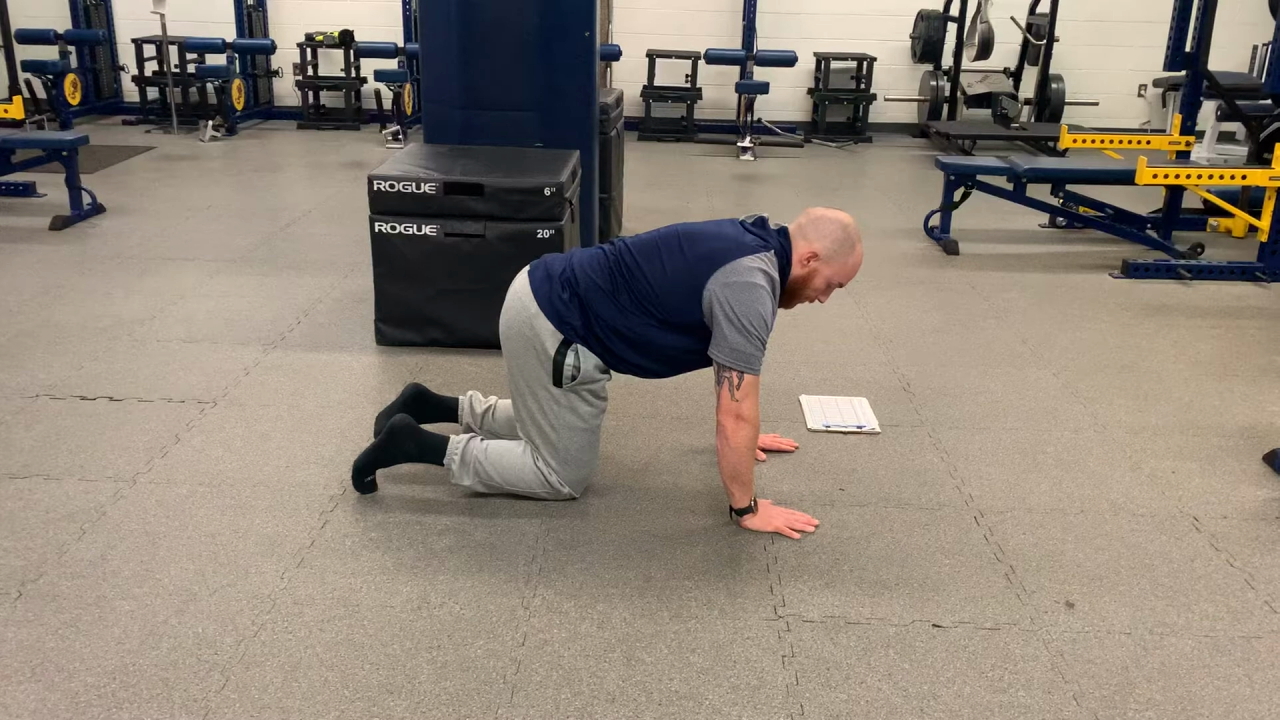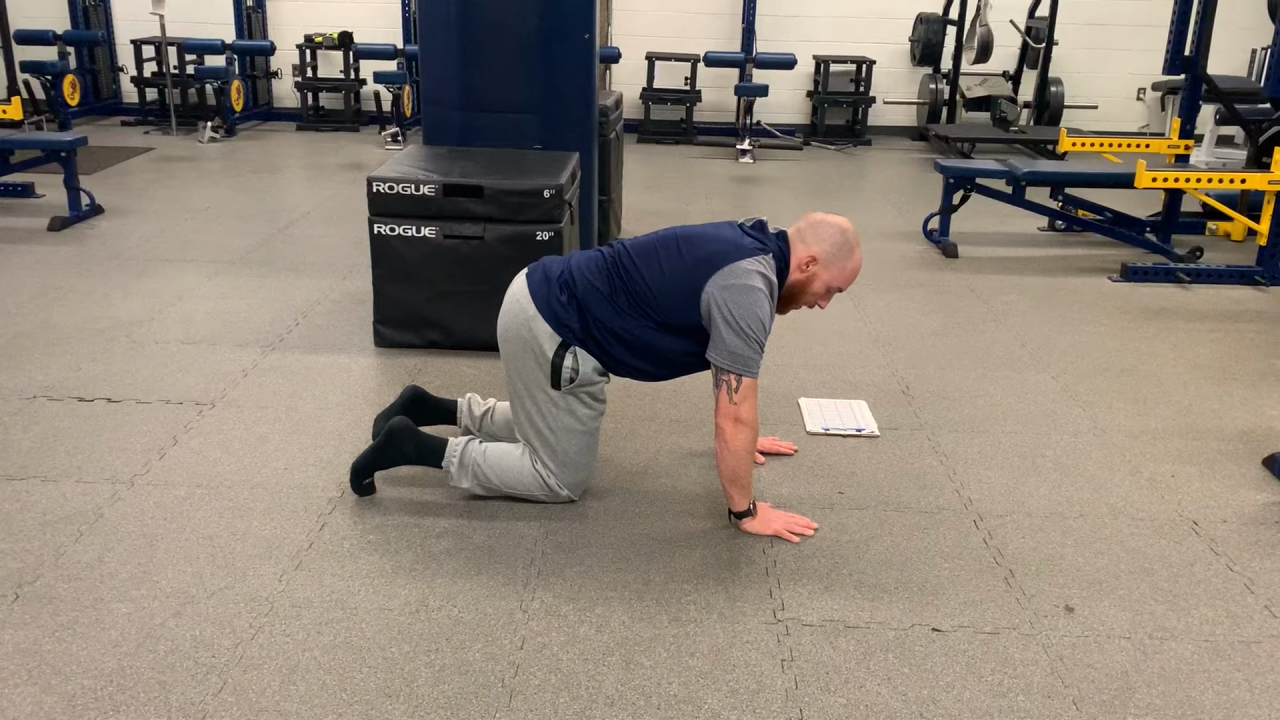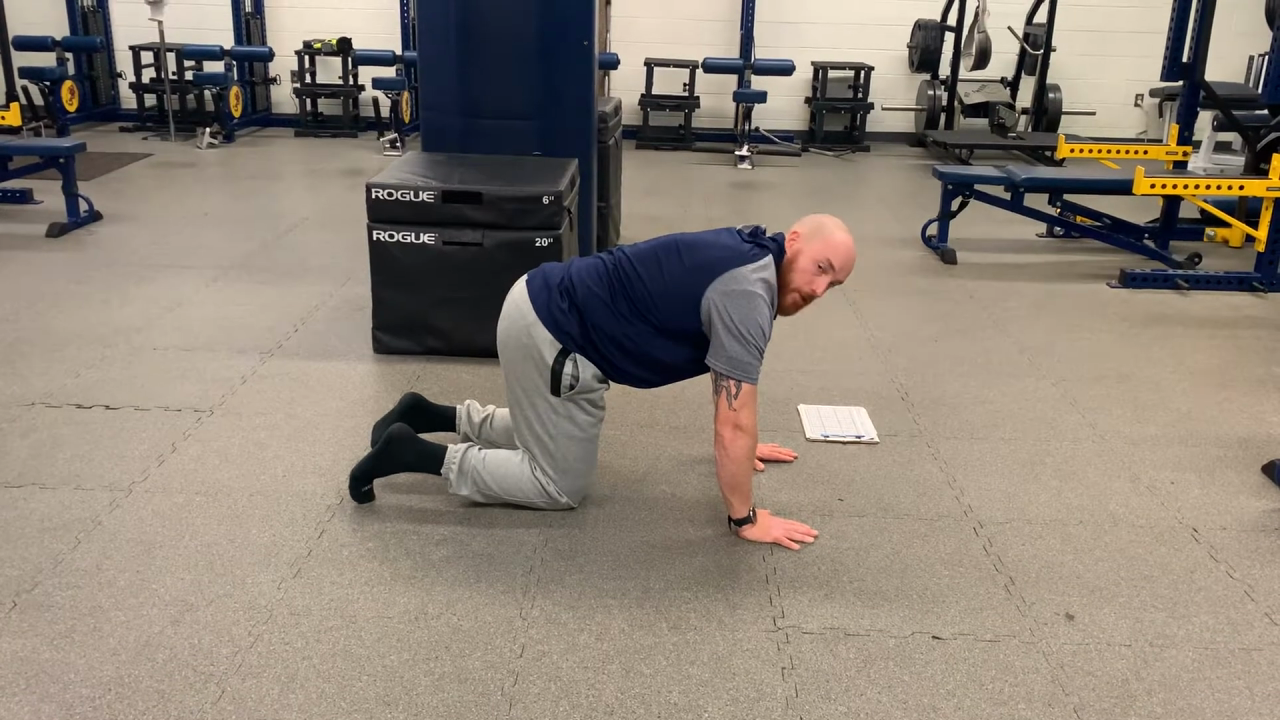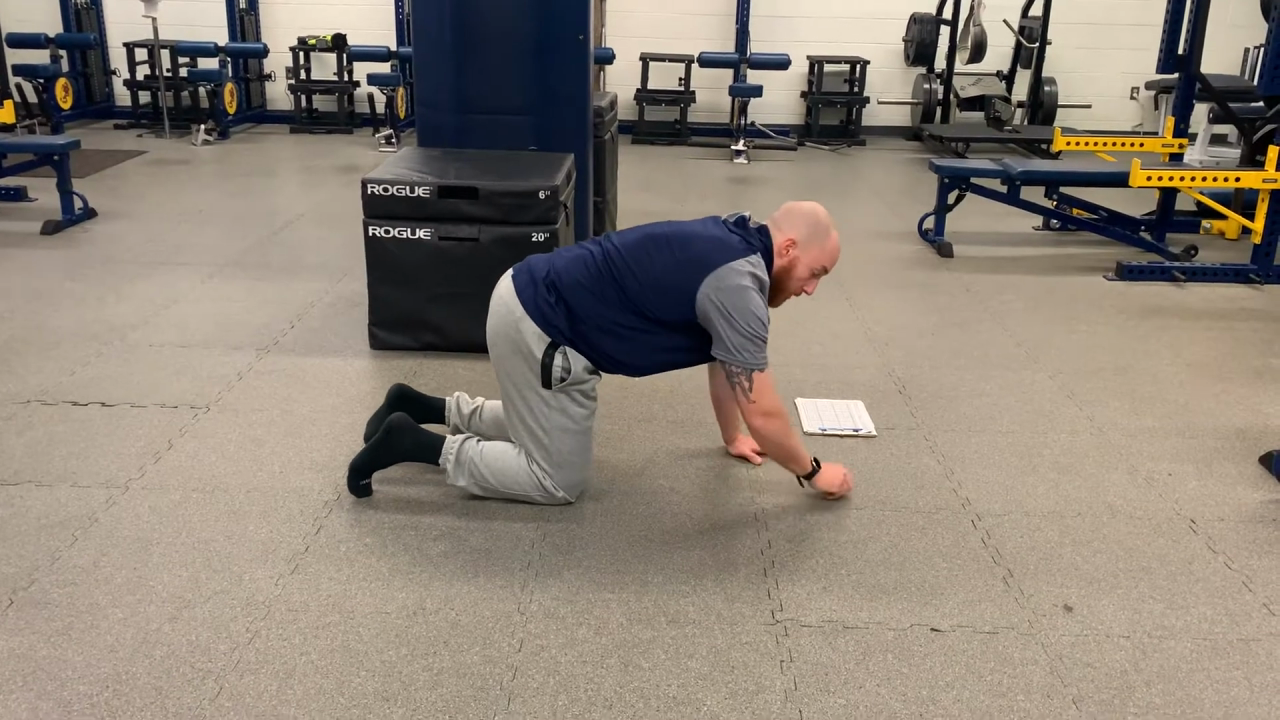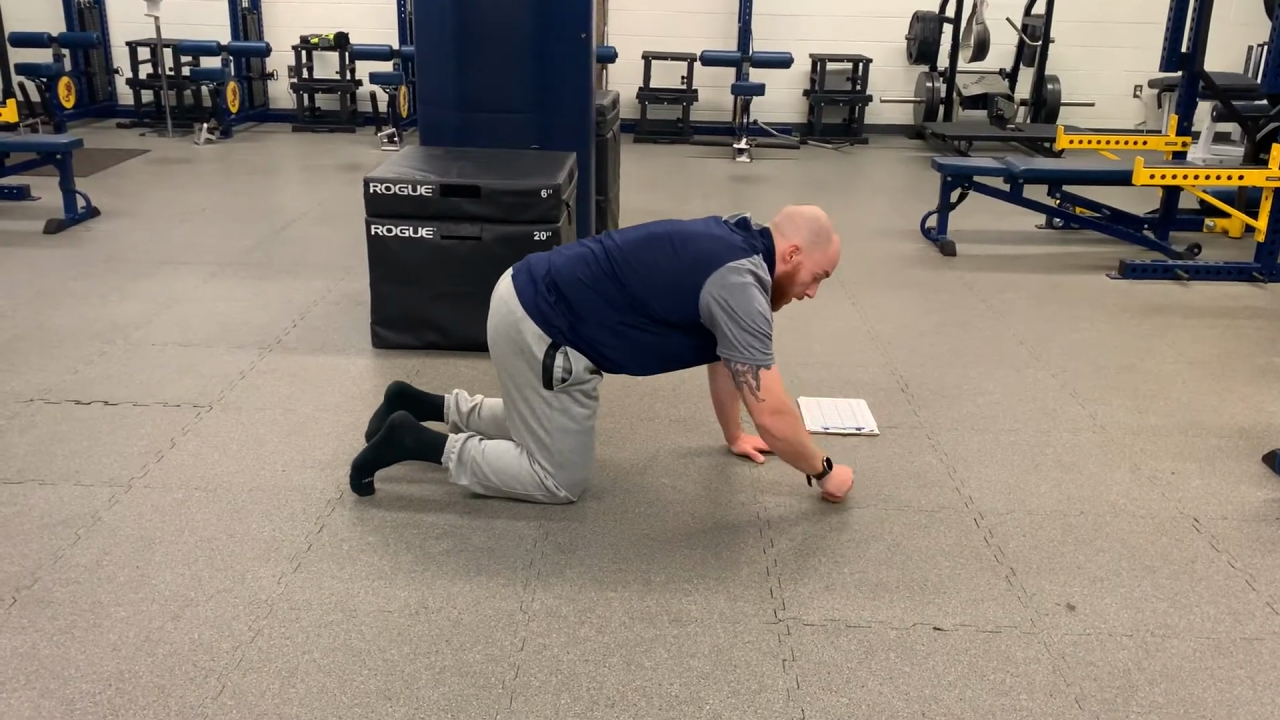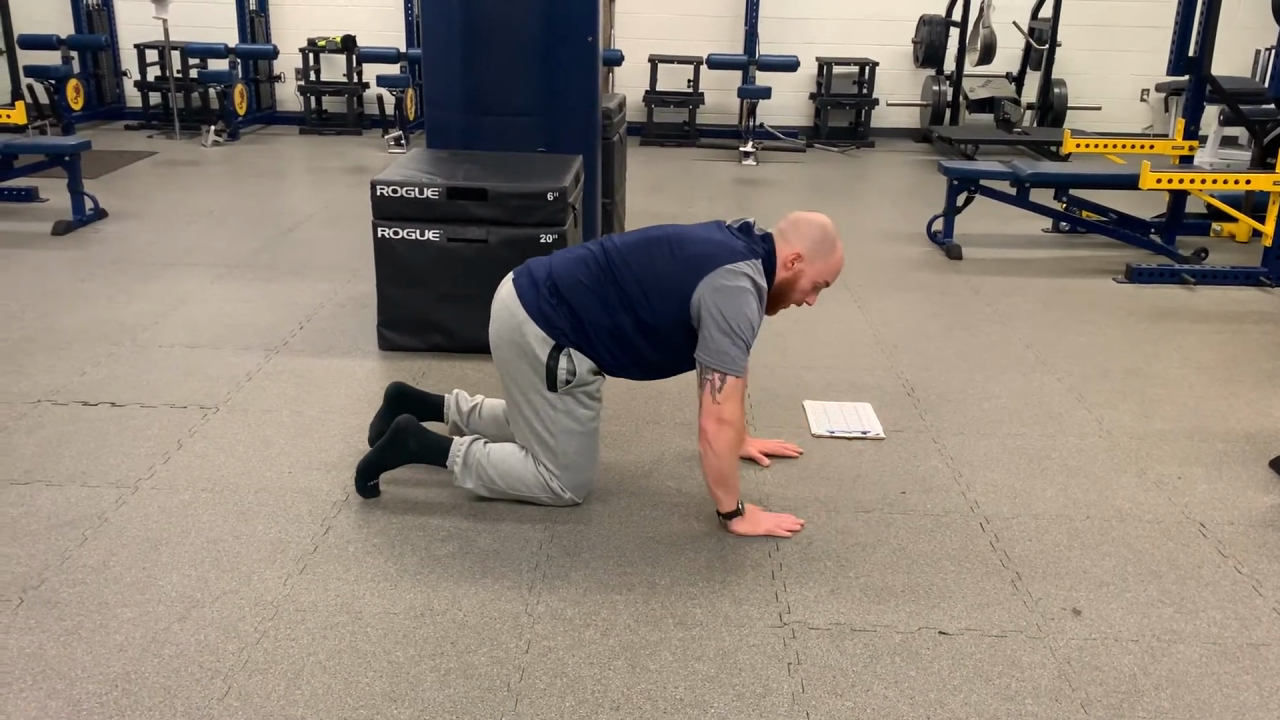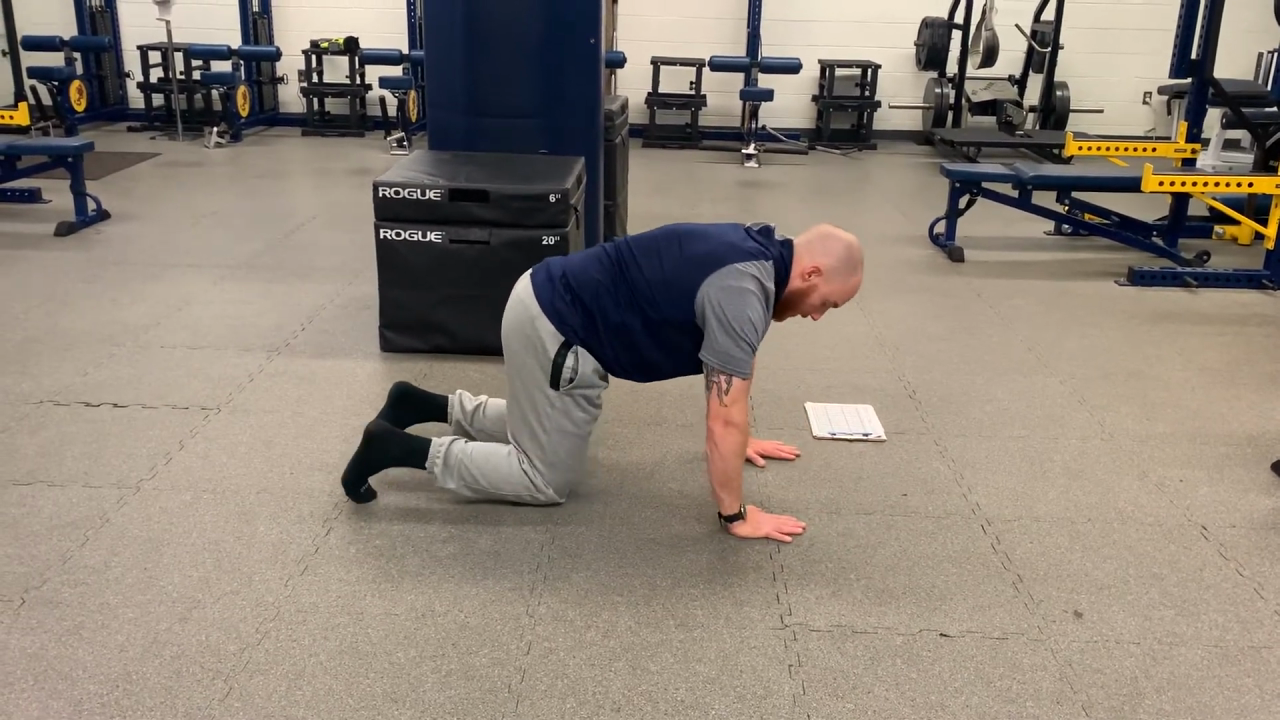
dt=0.7s
person 1, frame 1
left shoulder: (755, 244)
right shoulder: (750, 286)
right elbow: (736, 416)
left wrist: (742, 433)
right wrist: (746, 509)
left hip: (546, 300)
right hip: (553, 327)
left knee: (551, 429)
right knee: (563, 474)
left ankle: (438, 406)
right ankle: (419, 444)
person 1, frame 2
left shoulder: (754, 248)
right shoulder: (748, 289)
right elbow: (733, 418)
left wrist: (741, 436)
right wrist: (745, 511)
left hip: (545, 303)
right hip: (552, 329)
left knee: (553, 432)
right knee: (562, 476)
left ankle: (435, 407)
right ankle: (418, 447)
person 1, frame 3
left shoulder: (749, 255)
right shoulder: (748, 293)
right elbow: (733, 424)
left wrist: (741, 444)
right wrist: (745, 519)
left hip: (543, 309)
right hip: (551, 336)
left knee: (550, 437)
right knee: (561, 484)
left ankle: (436, 415)
right ankle: (417, 454)
person 1, frame 4
left shoulder: (735, 243)
right shoulder: (737, 285)
left elbow: (722, 359)
right elbow: (763, 415)
left wrist: (733, 437)
right wrist: (813, 472)
left hip: (533, 303)
right hip: (540, 327)
left knee: (539, 428)
right knee: (558, 479)
left ankle: (420, 408)
right ankle: (415, 444)
person 1, frame 5
left shoulder: (735, 245)
right shoulder: (740, 285)
left elbow: (723, 358)
right elbow: (772, 414)
left wrist: (734, 436)
right wrist: (824, 473)
left hip: (531, 303)
right hip: (540, 327)
left knee: (539, 429)
right knee: (559, 479)
left ankle: (421, 405)
right ankle: (418, 442)
person 1, frame 6
left shoulder: (742, 248)
right shoulder: (736, 291)
left elbow: (729, 365)
right elbow: (716, 420)
left wrist: (740, 439)
right wrist: (734, 513)
left hip: (531, 304)
right hip: (543, 330)
left knee: (539, 430)
right knee: (564, 481)
left ankle: (420, 404)
right ankle: (423, 445)
person 1, frame 7
left shoulder: (757, 253)
right shoulder: (744, 290)
left elbow: (736, 366)
right elbow: (724, 419)
left wrist: (740, 440)
right wrist: (736, 516)
left hip: (548, 305)
right hip: (555, 330)
left knee: (539, 429)
right knee: (546, 478)
left ankle: (426, 405)
right ankle: (402, 448)
